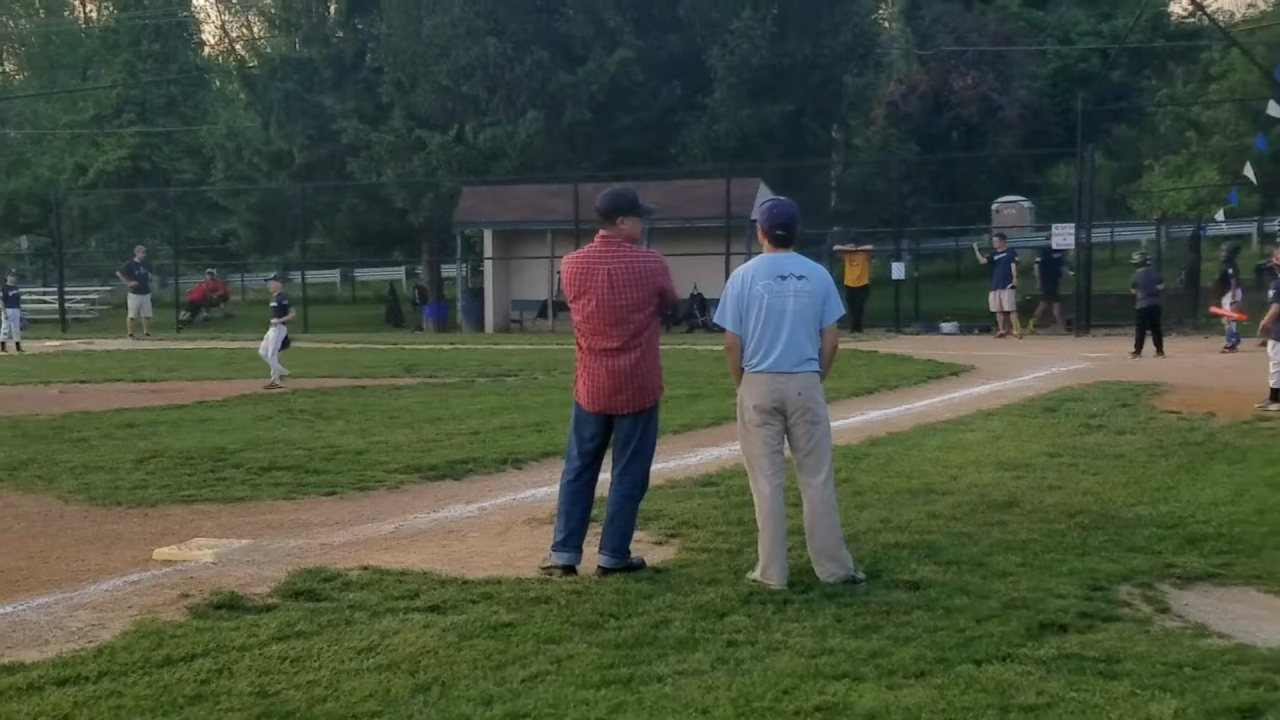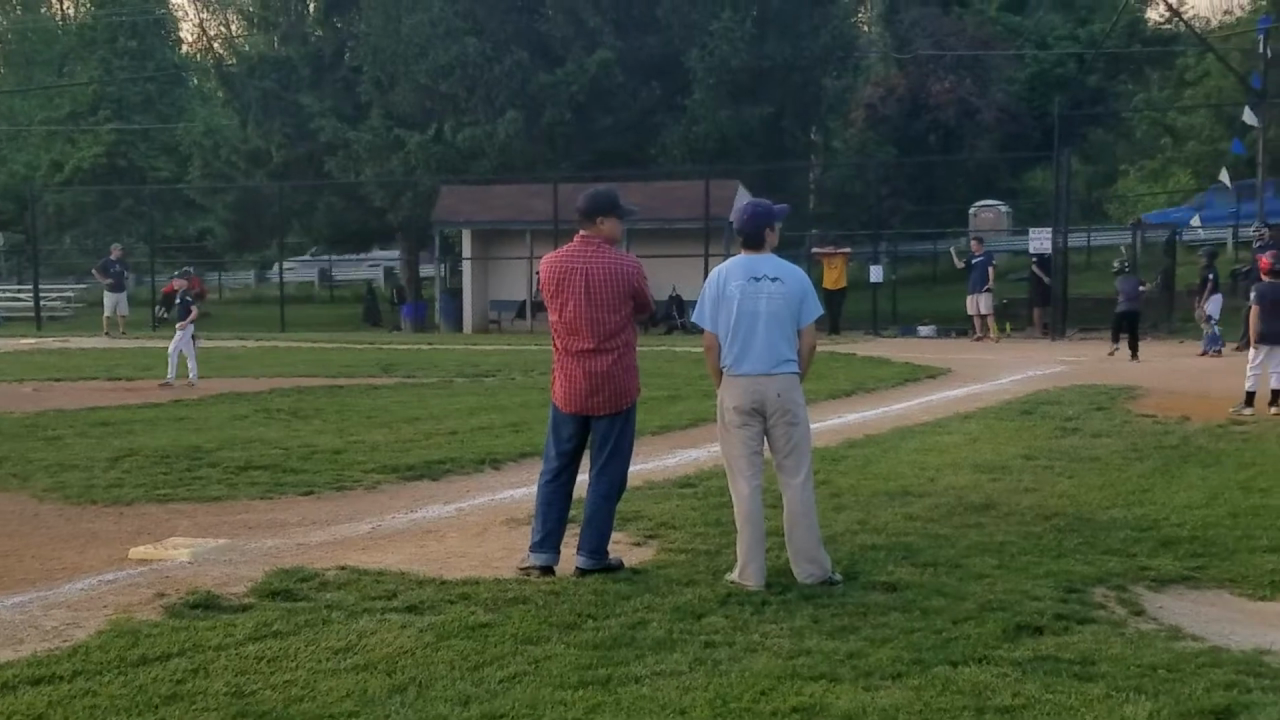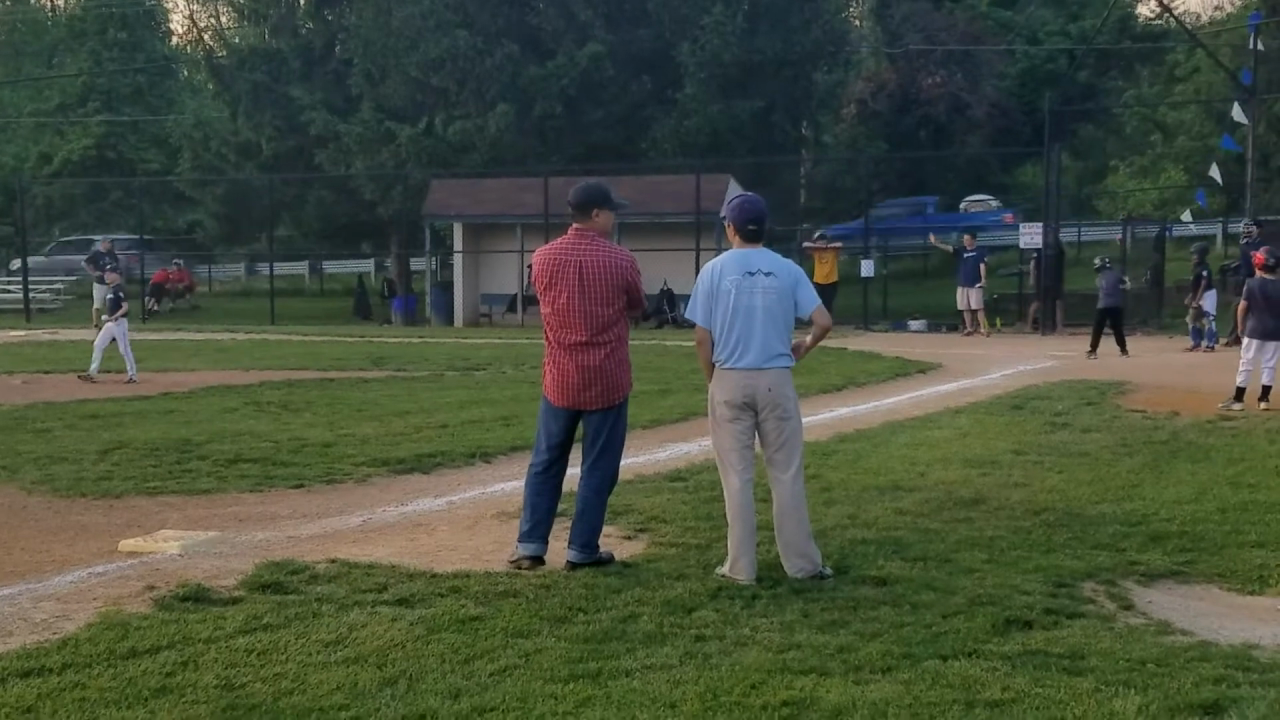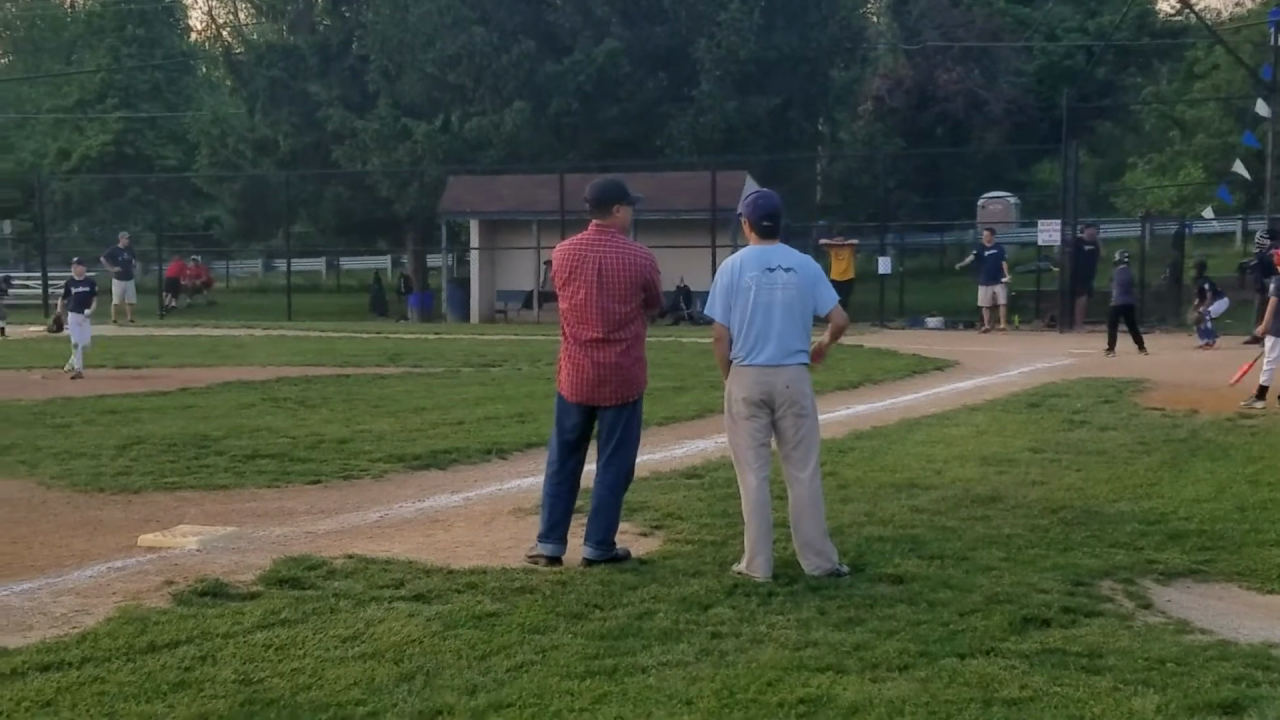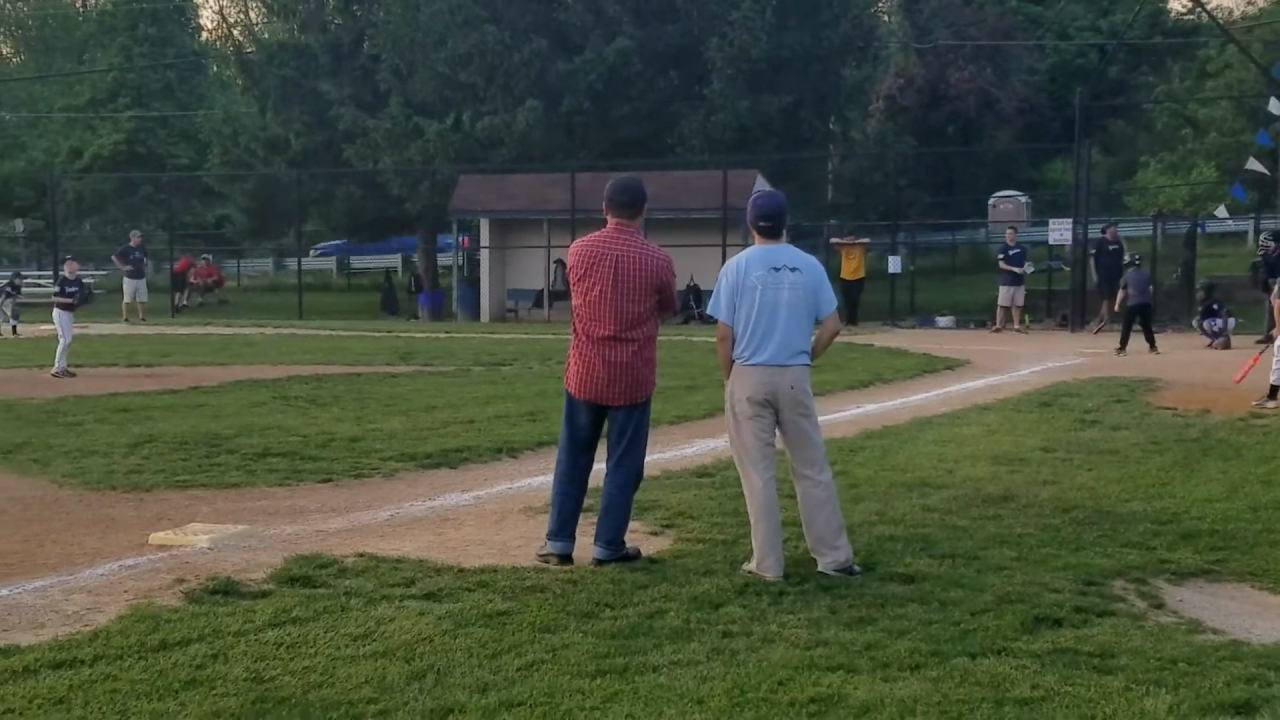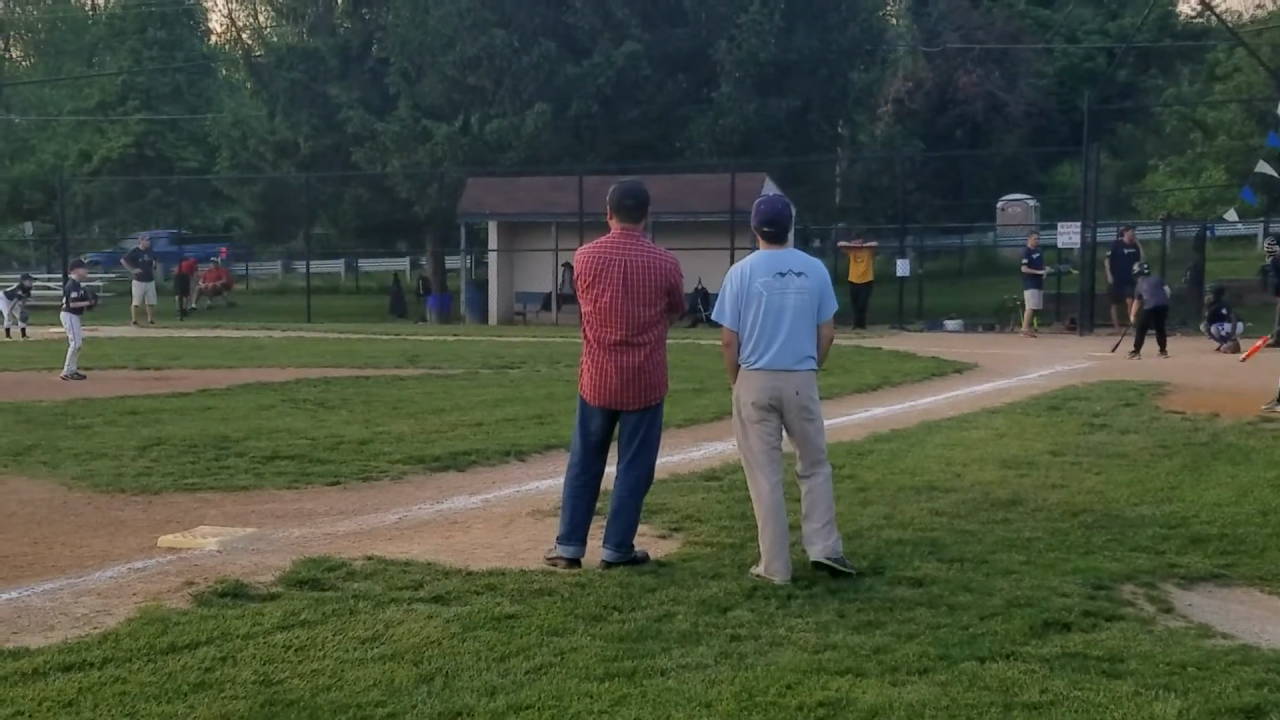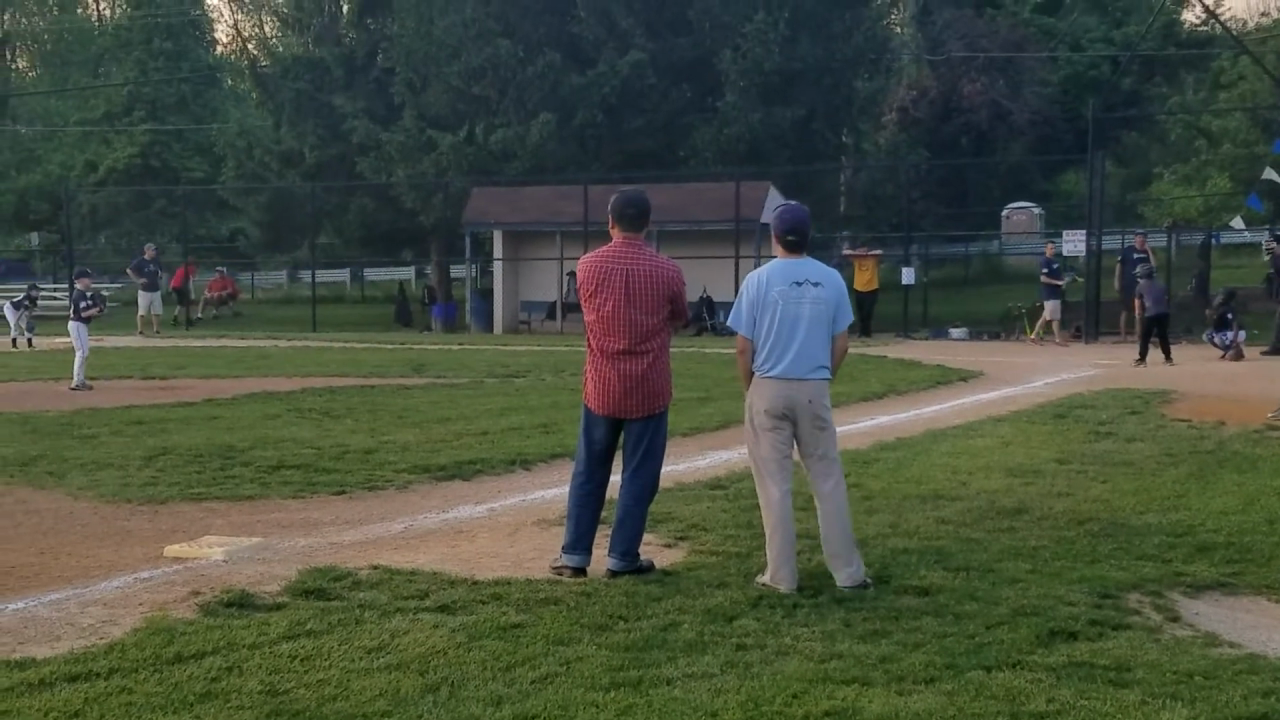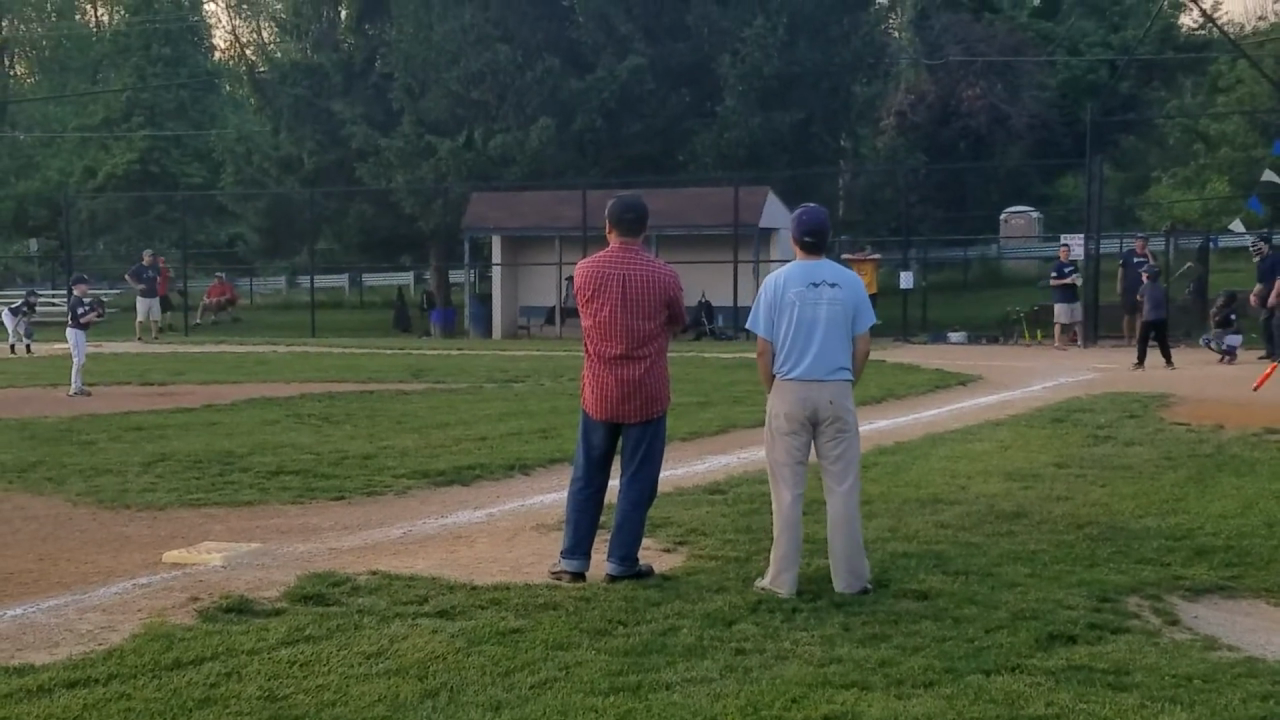
dt=0.5s
person 1, frame 1
left shoulder: (744, 275)
right shoulder: (818, 275)
left elbow: (732, 343)
right elbow: (831, 340)
left wrist: (742, 385)
left hip: (758, 386)
right hip: (805, 385)
left knee: (767, 481)
right knee: (817, 479)
left ankle: (772, 571)
right ankle: (833, 567)
person 1, frame 2
left shoulder: (721, 276)
right shoulder: (795, 275)
left elbow: (711, 343)
right elbow: (808, 341)
left wrist: (722, 386)
right wrist: (795, 380)
left hip: (738, 388)
right hip: (784, 386)
left knee: (746, 482)
right knee: (797, 480)
left ankle: (750, 572)
right ankle: (811, 568)
person 1, frame 3
left shoulder: (714, 270)
right shoulder: (788, 270)
left elbow: (703, 338)
right elbow: (823, 322)
left wrist: (713, 381)
right wrist: (804, 346)
left hip: (729, 382)
right hip: (776, 381)
left knee: (737, 477)
right knee: (787, 475)
left ankle: (741, 566)
right ankle: (802, 563)
person 1, frame 4
left shoulder: (733, 267)
right shoulder: (805, 265)
left elbow: (721, 335)
right elbow: (839, 319)
left wrist: (728, 378)
right wrist: (821, 347)
left hip: (746, 379)
right hip: (793, 378)
left knee: (753, 474)
right knee: (804, 473)
left ankle: (757, 563)
right ankle: (818, 561)
person 1, frame 5
left shoulder: (737, 266)
right shoulder: (810, 265)
left elbow: (725, 334)
right elbow: (832, 325)
left wrist: (729, 378)
left hip: (749, 378)
right hip: (795, 378)
left knee: (758, 473)
right knee: (813, 469)
left ankle: (768, 563)
right ankle: (834, 557)
person 1, frame 6
left shoulder: (742, 271)
right shoulder: (814, 269)
left elbow: (729, 340)
right elbow: (827, 333)
left wrist: (736, 381)
left hip: (756, 383)
right hip: (801, 381)
left knee: (766, 476)
right knee: (816, 465)
left ankle: (775, 566)
right ankle: (823, 546)
person 1, frame 7
left shoulder: (758, 280)
right shoulder: (831, 279)
left elbow: (744, 347)
right elbow: (841, 344)
left wrist: (750, 389)
left hip: (768, 391)
right hip: (814, 391)
left knee: (775, 484)
right knee: (829, 481)
left ankle: (782, 575)
right ankle: (847, 570)
person 1, frame 8
left shoulder: (777, 281)
right shoulder: (850, 281)
left elbow: (763, 349)
right elbow: (862, 347)
left wrist: (772, 392)
left hip: (789, 393)
right hip: (836, 394)
left knee: (787, 490)
right knee: (842, 489)
left ankle: (782, 579)
right ankle: (850, 578)
person 2, frame 1
left shoulder: (572, 264)
right shoulder: (651, 264)
right elbow: (670, 304)
left hip: (592, 384)
right hip: (637, 384)
left knee: (578, 470)
right knee: (629, 474)
left ankle: (564, 554)
right ankle: (613, 556)
person 2, frame 2
left shoulder: (550, 264)
right shoulder: (627, 266)
right elbow: (645, 311)
left hip: (568, 385)
right hip: (614, 385)
left knee: (556, 471)
right knee: (607, 474)
left ankle: (542, 555)
right ankle: (591, 557)
person 2, frame 3
left shoulder: (543, 257)
right shoulder: (621, 260)
right elbow: (637, 308)
left hip: (560, 378)
right hip: (606, 379)
left knee: (545, 463)
right knee: (598, 467)
left ankle: (530, 546)
right ankle: (582, 550)
person 2, frame 4
left shoulder: (562, 253)
right shoulder: (641, 258)
right elbow: (654, 308)
left hip: (575, 373)
right hip: (622, 376)
left knee: (563, 461)
right knee: (614, 464)
left ankle: (550, 544)
right ankle: (598, 547)
person 2, frame 5
left shoulder: (578, 250)
right shoulder: (658, 260)
right elbow: (667, 311)
left hip: (584, 372)
right hip: (632, 376)
left knee: (572, 459)
right knee: (624, 463)
left ankle: (558, 543)
right ankle: (607, 546)
person 2, frame 6
left shoulder: (585, 257)
right shoulder: (665, 263)
right elbow: (677, 312)
left hip: (597, 377)
right hip: (644, 380)
left knee: (584, 464)
right knee: (634, 467)
left ankle: (568, 546)
right ankle: (616, 549)
person 2, frame 7
left shoulder: (587, 266)
right shoulder: (667, 271)
right elbow: (680, 320)
left hip: (602, 386)
right hip: (648, 388)
left knee: (588, 473)
right knee: (639, 476)
left ankle: (574, 555)
right ankle: (622, 558)
person 2, frame 8
left shoulder: (584, 271)
right shoulder: (664, 275)
right elbow: (677, 324)
left hip: (599, 391)
right hip: (646, 392)
left knee: (587, 478)
right knee: (637, 481)
left ankle: (573, 560)
right ankle: (621, 563)
